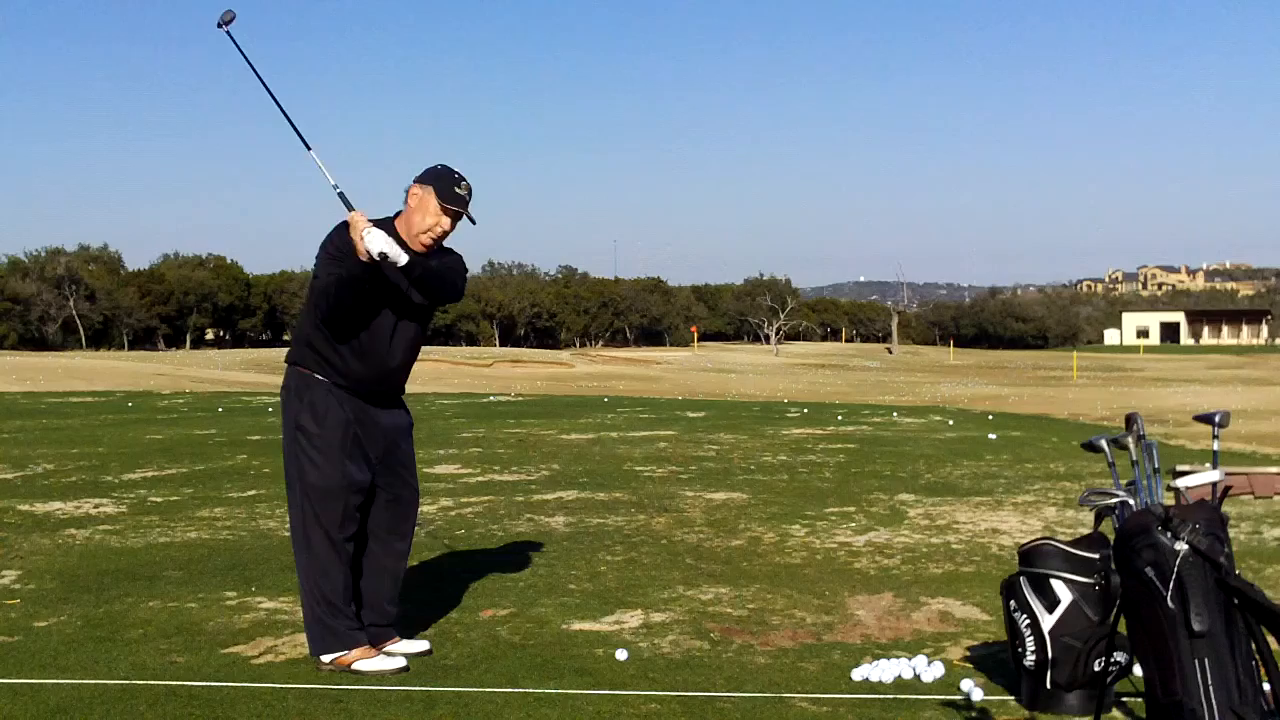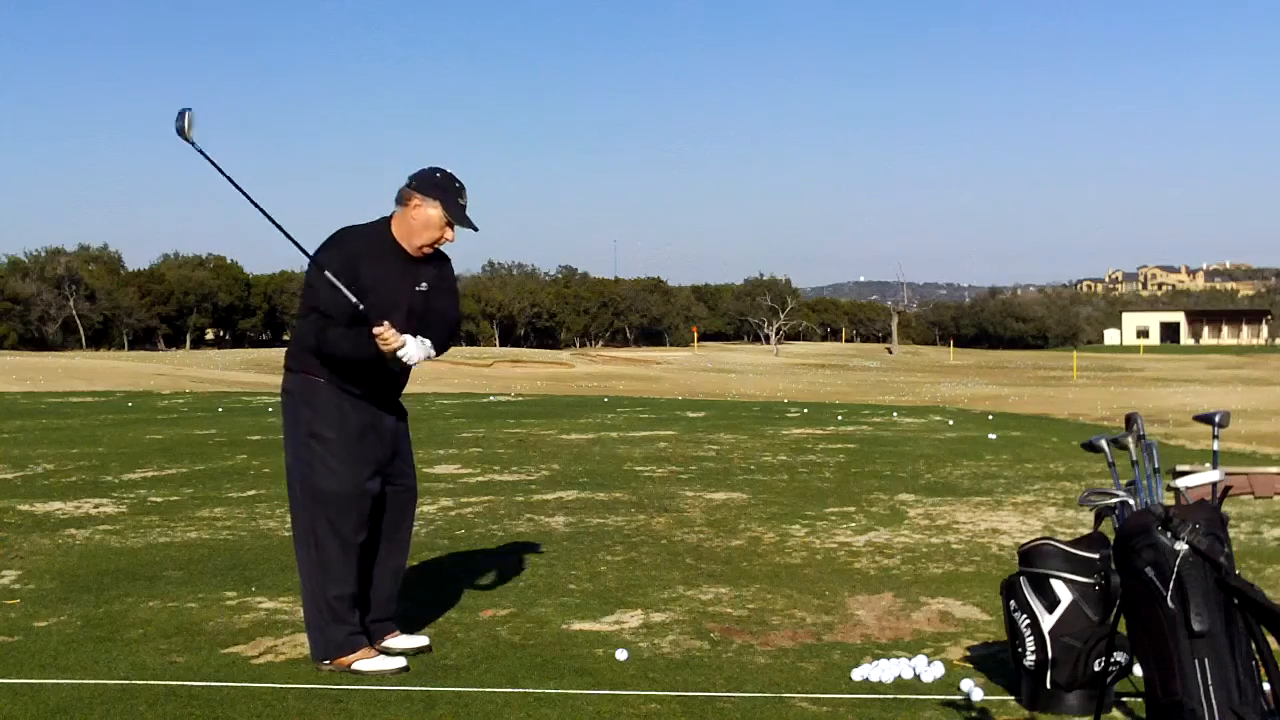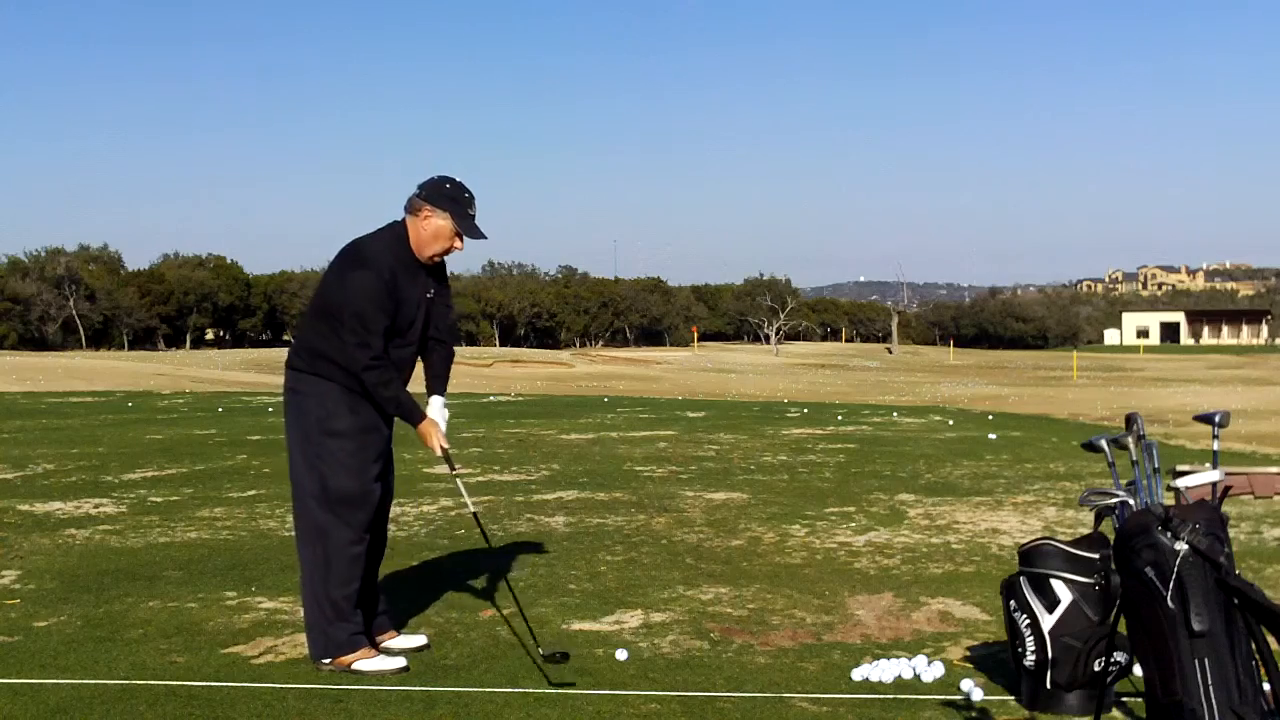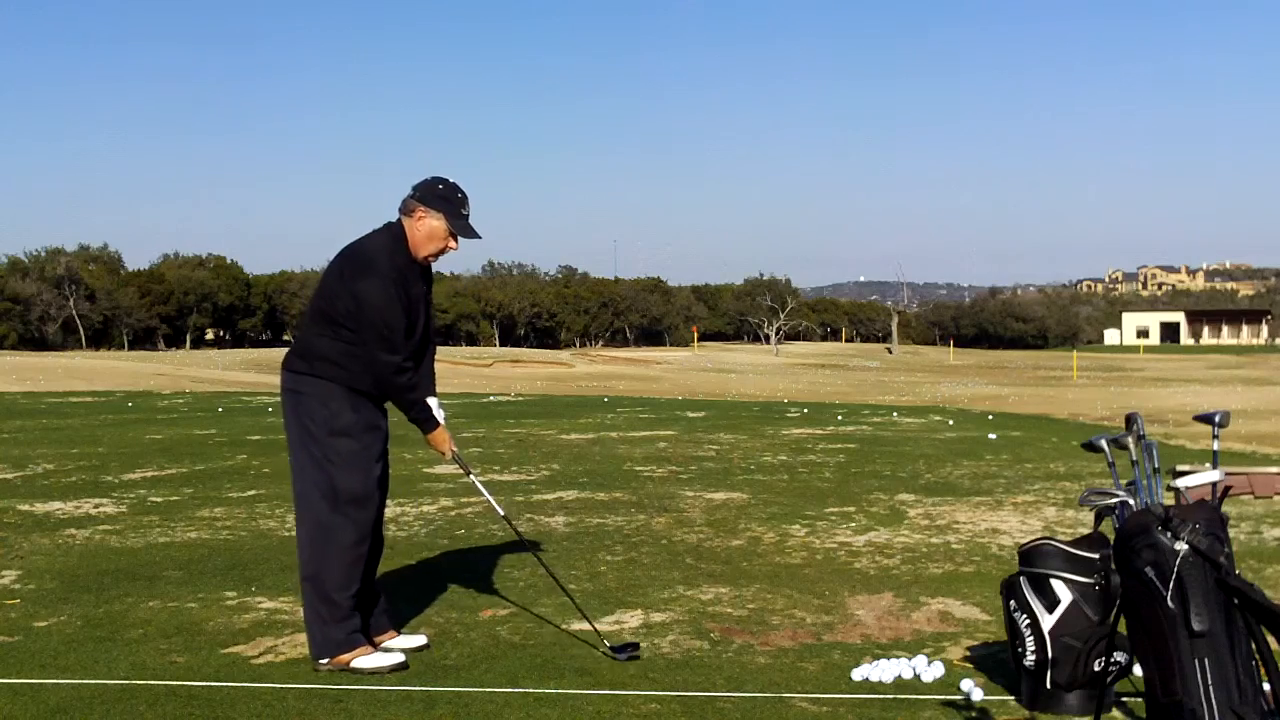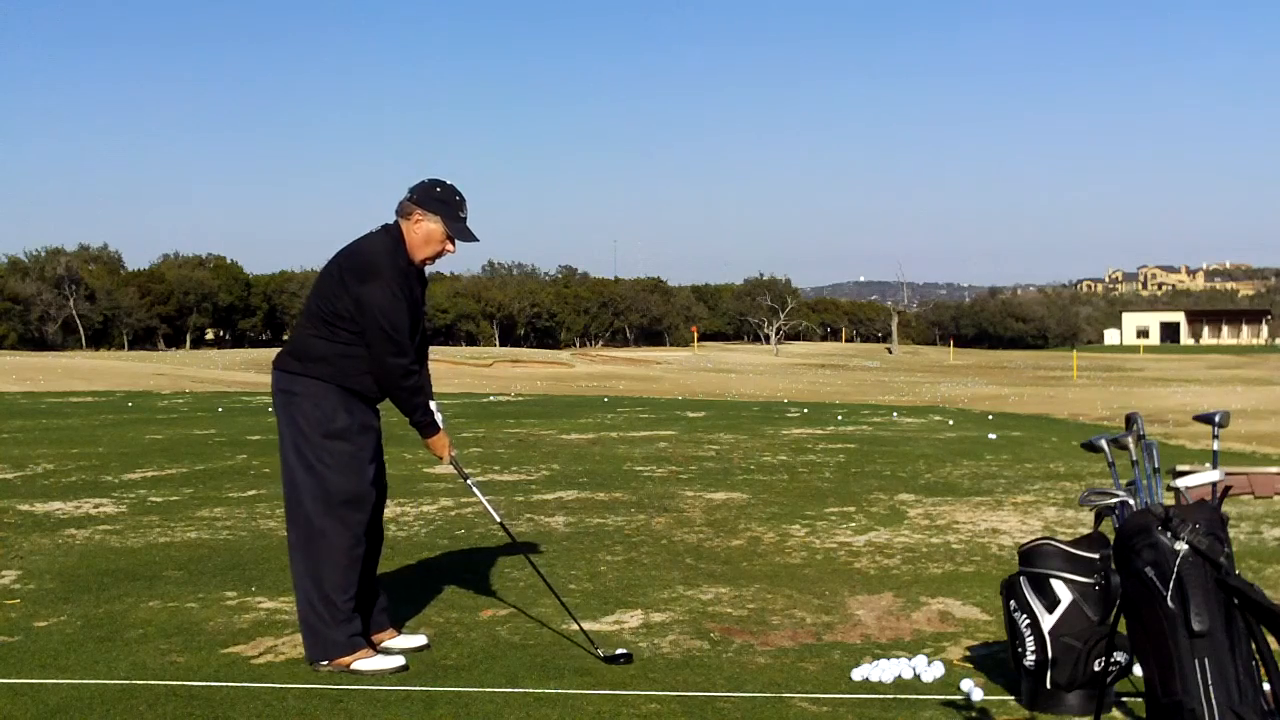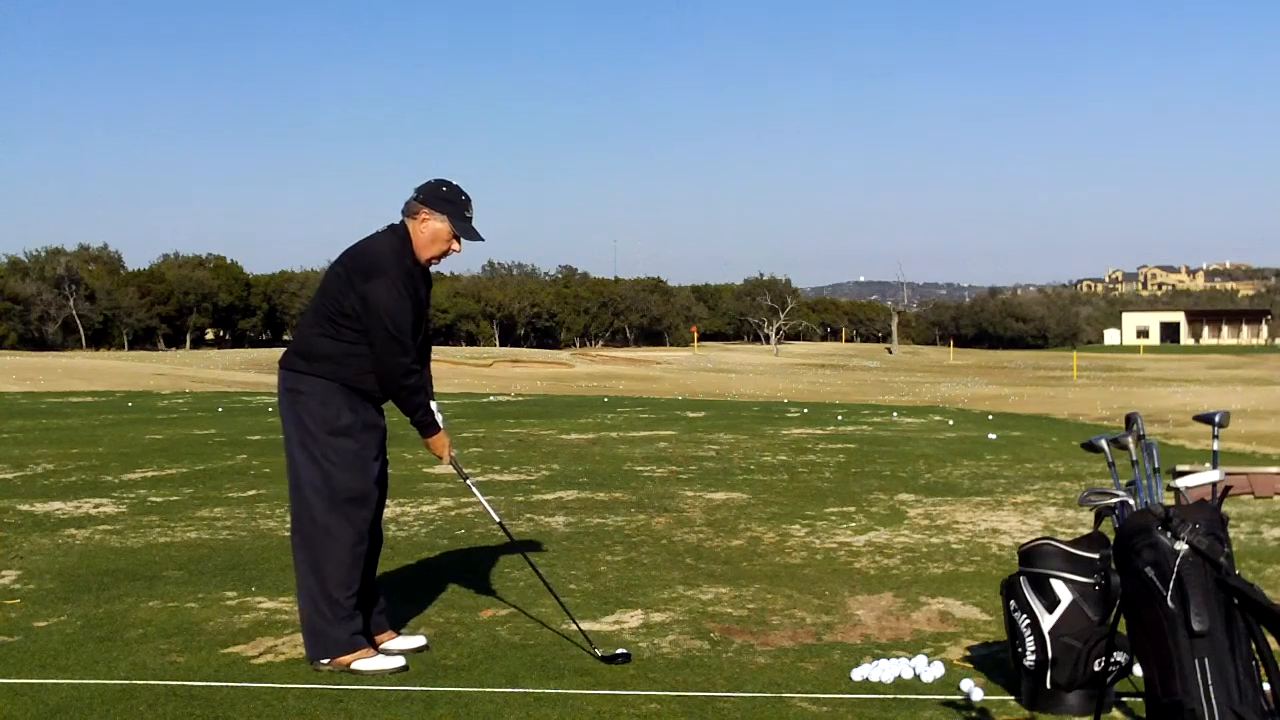
dt=0.4s
person 1, frame 1
left shoulder: (444, 263)
right shoulder: (346, 239)
left elbow: (447, 289)
right elbow: (331, 310)
left wrist: (397, 258)
right wrist: (363, 261)
left hip: (385, 403)
right hip: (323, 394)
left knee: (393, 512)
right knee: (331, 512)
left ankle: (377, 630)
right ankle: (338, 643)
person 1, frame 2
left shoulder: (436, 267)
right shoulder: (346, 249)
left elbow: (447, 323)
right elbow: (323, 333)
left wrist: (419, 343)
right wrist: (378, 346)
left hip: (381, 400)
right hip: (325, 396)
left knee: (392, 509)
right knee: (337, 513)
left ankle: (376, 625)
right ankle: (339, 644)
person 1, frame 3
left shoulder: (432, 269)
right shoulder: (368, 262)
left elbow: (439, 336)
right elbow: (364, 356)
left wrist: (437, 399)
right wrist: (415, 419)
left hip: (366, 399)
right hip: (326, 393)
left knee: (370, 509)
right knee: (340, 509)
left ankle: (370, 624)
right ankle: (339, 643)
person 1, frame 4
left shoulder: (415, 267)
right shoulder: (373, 264)
left elbow: (420, 342)
right elbow: (388, 359)
left wrist: (430, 400)
right wrist: (428, 425)
left hip: (357, 397)
right hip: (324, 393)
left knee: (365, 508)
right knee: (340, 507)
left ankle: (369, 625)
right ankle: (336, 642)
person 1, frame 5
left shoulder: (406, 267)
right shoulder: (376, 265)
left elbow: (411, 349)
right elbow: (392, 361)
left wrist: (430, 408)
right wrist: (428, 428)
left hip: (349, 397)
right hip: (317, 393)
left knee: (364, 507)
right knee: (334, 510)
left ankle: (370, 624)
right ankle: (336, 644)
person 1, frame 6
left shoulder: (412, 268)
right shoulder: (380, 264)
left elbow: (413, 351)
right elbow: (393, 359)
left wrist: (431, 410)
right wrist: (429, 427)
left hip: (354, 396)
right hip: (321, 393)
left knee: (362, 509)
right knee: (338, 511)
left ankle: (368, 627)
right ankle: (337, 644)
